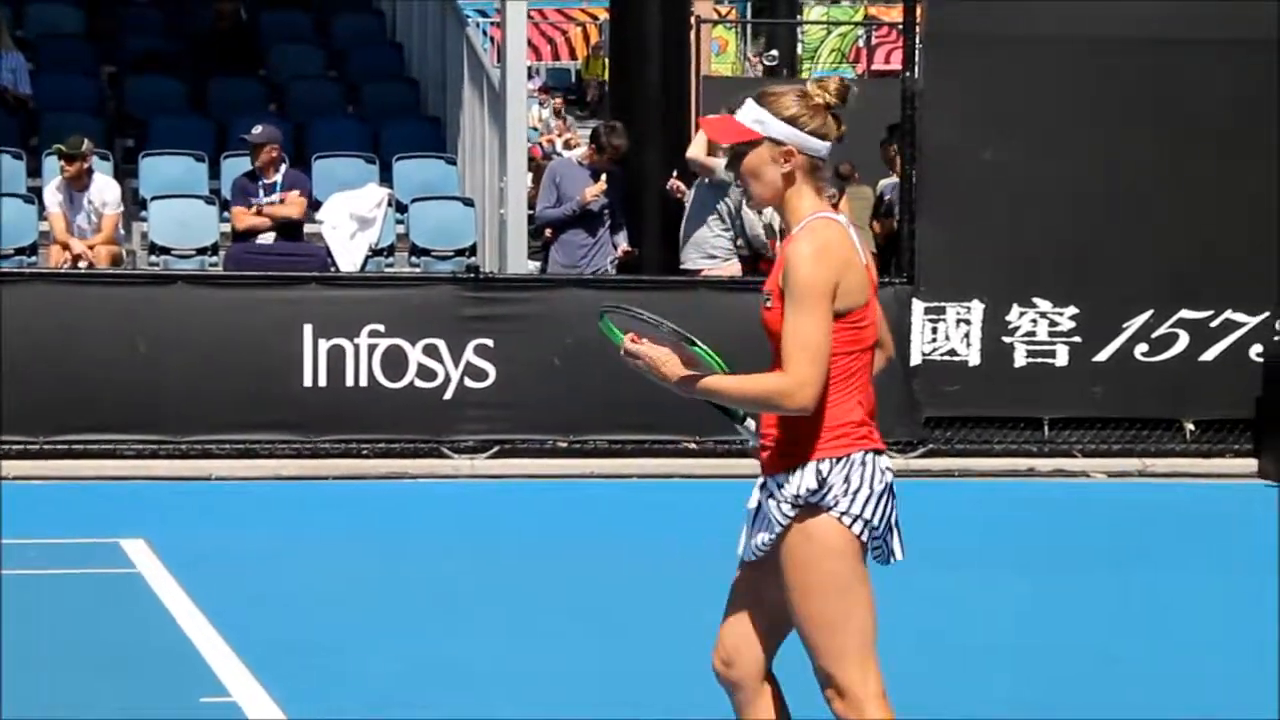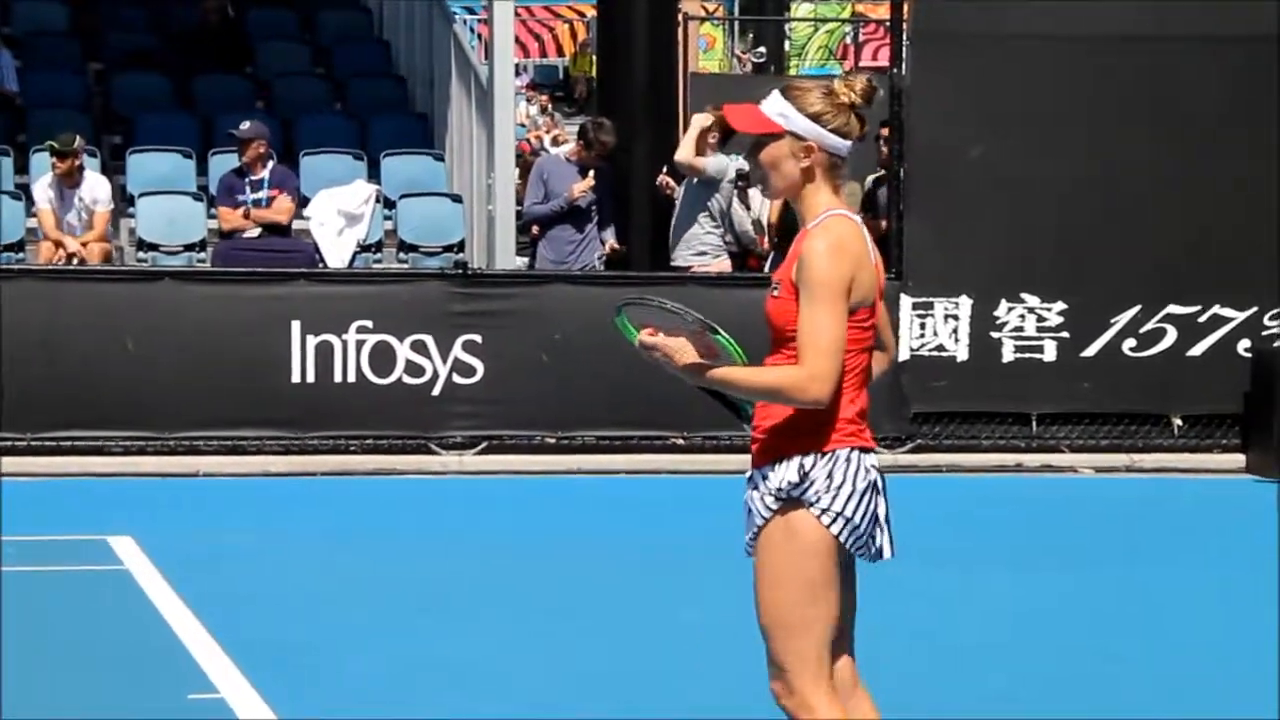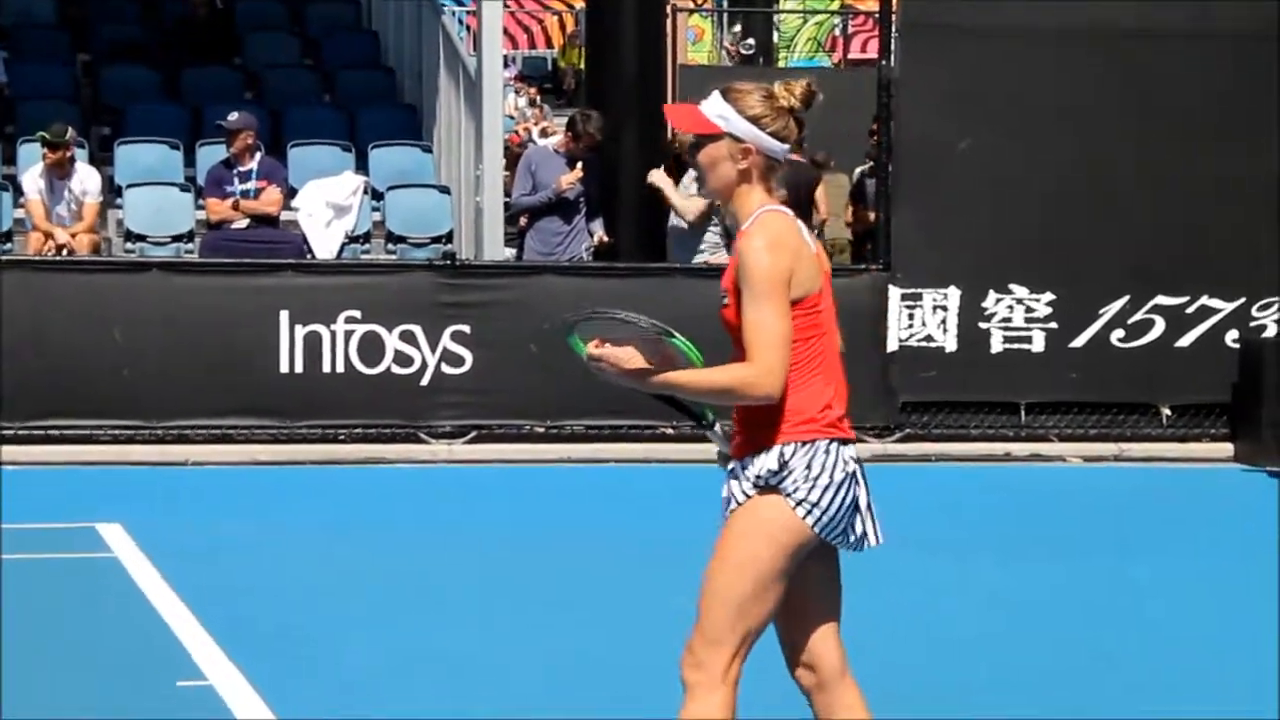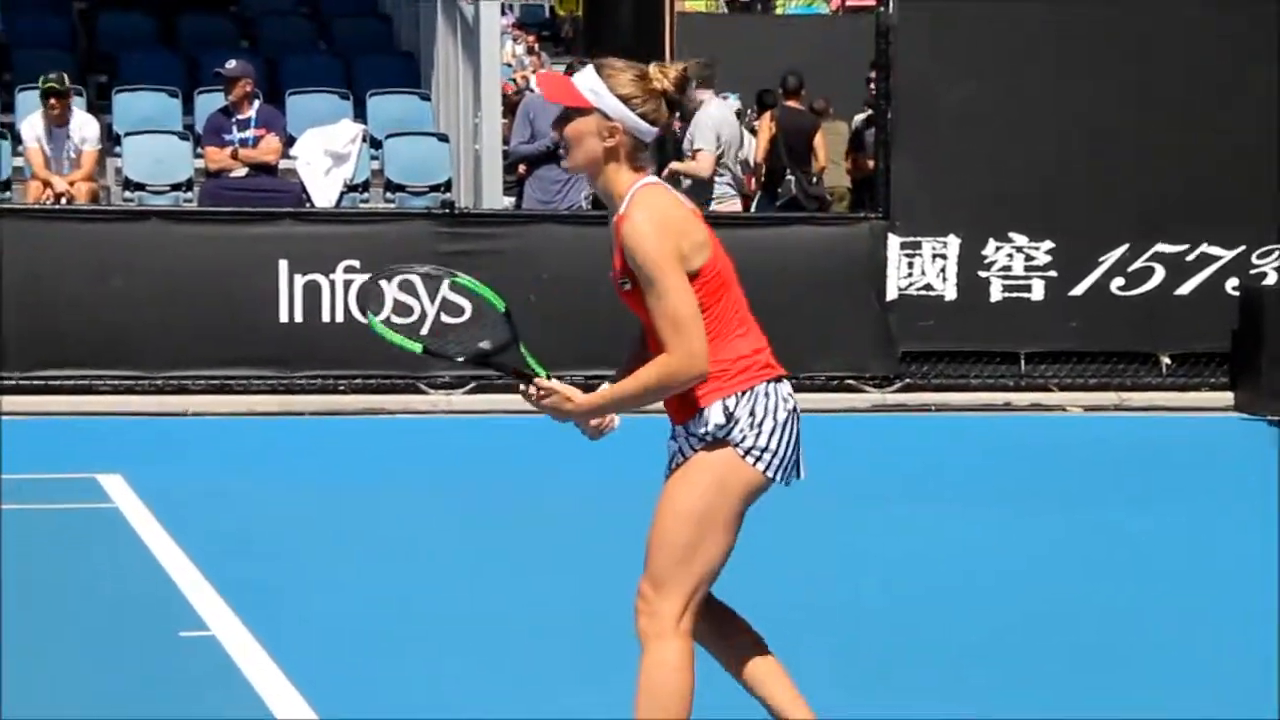
dt=0.4s
person 1, frame 1
left shoulder: (810, 249)
right shoulder: (828, 239)
left elbow: (799, 389)
right elbow: (879, 348)
left wrist: (685, 379)
left hip: (819, 481)
right hip: (804, 480)
right knee: (737, 660)
person 1, frame 2
left shoulder: (825, 243)
right shoulder: (841, 235)
left elbow: (813, 382)
right elbow: (881, 350)
left wrist: (698, 368)
left hip: (809, 474)
right hip: (814, 471)
person 1, frame 3
left shoulder: (763, 240)
right shoulder: (782, 232)
left elbow: (764, 378)
left wrist: (649, 375)
left hip: (788, 467)
right hip: (806, 464)
left knee: (707, 666)
person 1, frame 4
left shoulder: (645, 221)
right shoulder: (639, 207)
left elbow: (688, 363)
left wrist: (587, 403)
right wrist: (609, 396)
left hip: (734, 416)
right hip: (731, 415)
left knee: (659, 614)
right knee: (686, 606)
